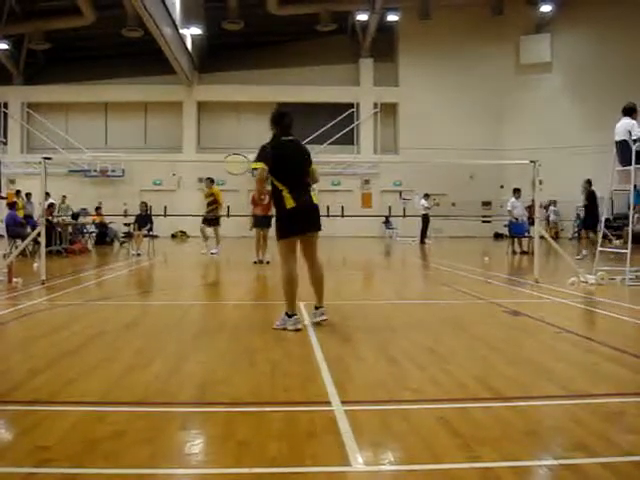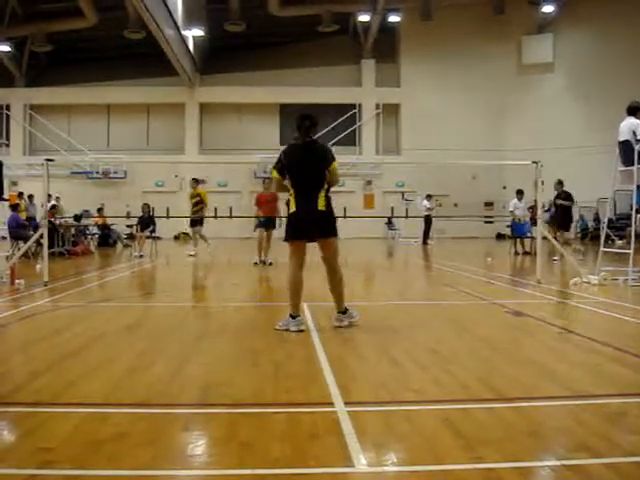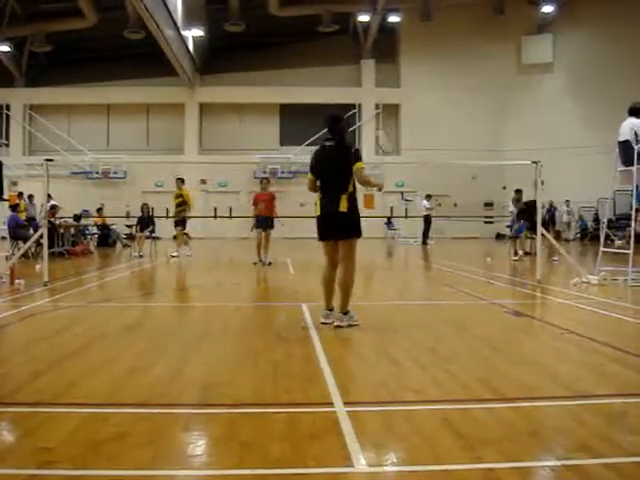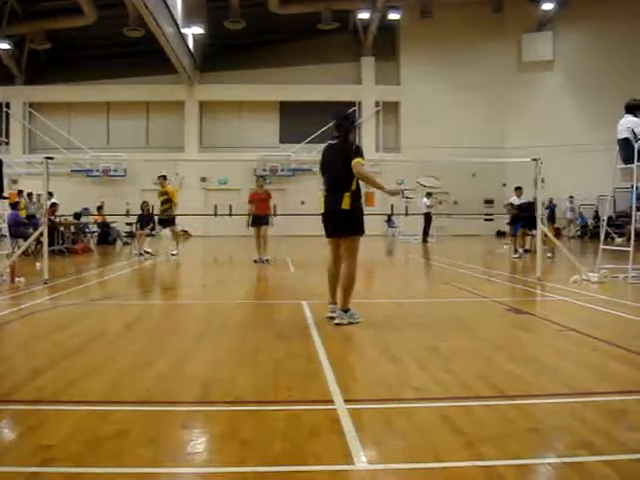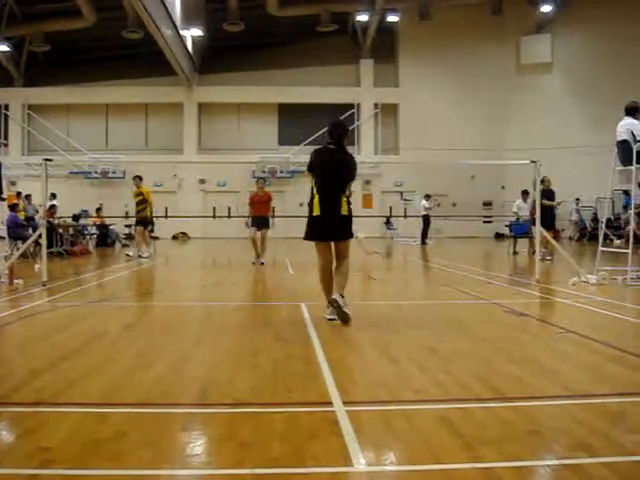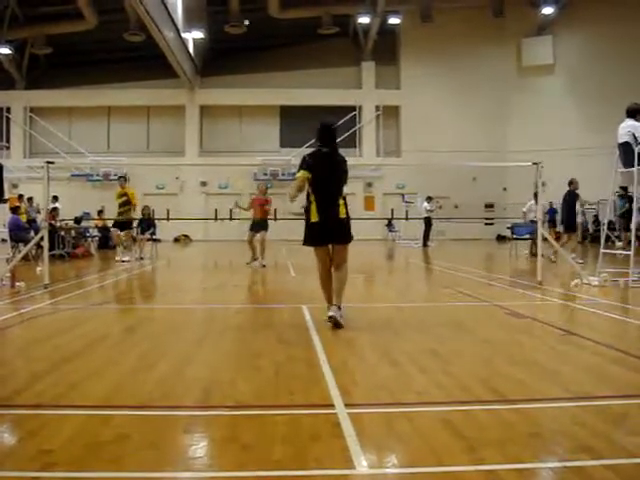
dt=0.5s
person 1, frame 1
left shoulder: (268, 149)
right shoulder: (301, 147)
left elbow: (261, 177)
right elbow: (314, 178)
left wrist: (260, 191)
left hip: (287, 208)
right hip: (309, 205)
left knee: (288, 262)
right knee: (312, 259)
left ankle: (291, 316)
right ankle: (319, 308)
person 1, frame 2
left shoulder: (287, 152)
right shoulder: (322, 149)
left elbow: (278, 185)
right elbow: (334, 179)
left hip: (297, 212)
right hip: (321, 209)
left knee: (295, 265)
right knee: (332, 262)
left ankle: (294, 317)
right ankle: (342, 313)
person 1, frame 3
left shoulder: (319, 153)
right shoulder: (350, 151)
left elbow: (312, 186)
right elbow: (361, 178)
right wrist: (377, 184)
left hip: (324, 211)
right hip: (345, 209)
left knee: (331, 262)
right knee: (347, 263)
left ankle: (327, 311)
right ankle: (343, 314)
person 1, frame 4
left shoulder: (327, 150)
right shoulder: (352, 148)
right elbow: (359, 171)
right wrist: (385, 189)
left hip: (329, 208)
right hip: (348, 207)
left knee: (336, 258)
right knee: (349, 260)
left ankle: (333, 305)
right ankle: (343, 311)
person 1, frame 5
left shoulder: (317, 154)
right shoulder: (349, 160)
left hip: (319, 211)
right hip: (341, 211)
left knee: (325, 261)
right knee: (342, 259)
left ankle: (331, 305)
right ankle: (338, 296)
person 1, frame 6
left shoulder: (310, 159)
right shoulder: (341, 160)
left elbow: (299, 184)
left wrist: (293, 195)
left hip: (316, 217)
right hip: (339, 215)
left knee: (324, 266)
right knee: (340, 265)
left ankle: (331, 308)
right ankle: (336, 309)
